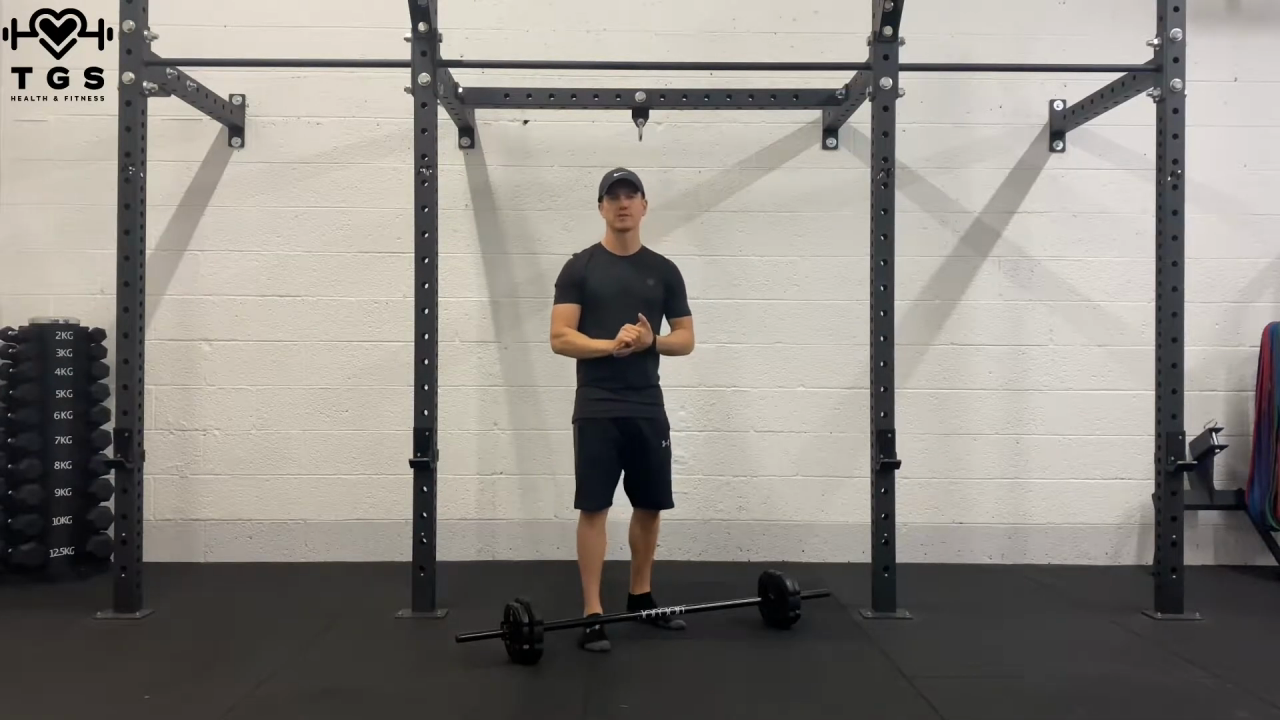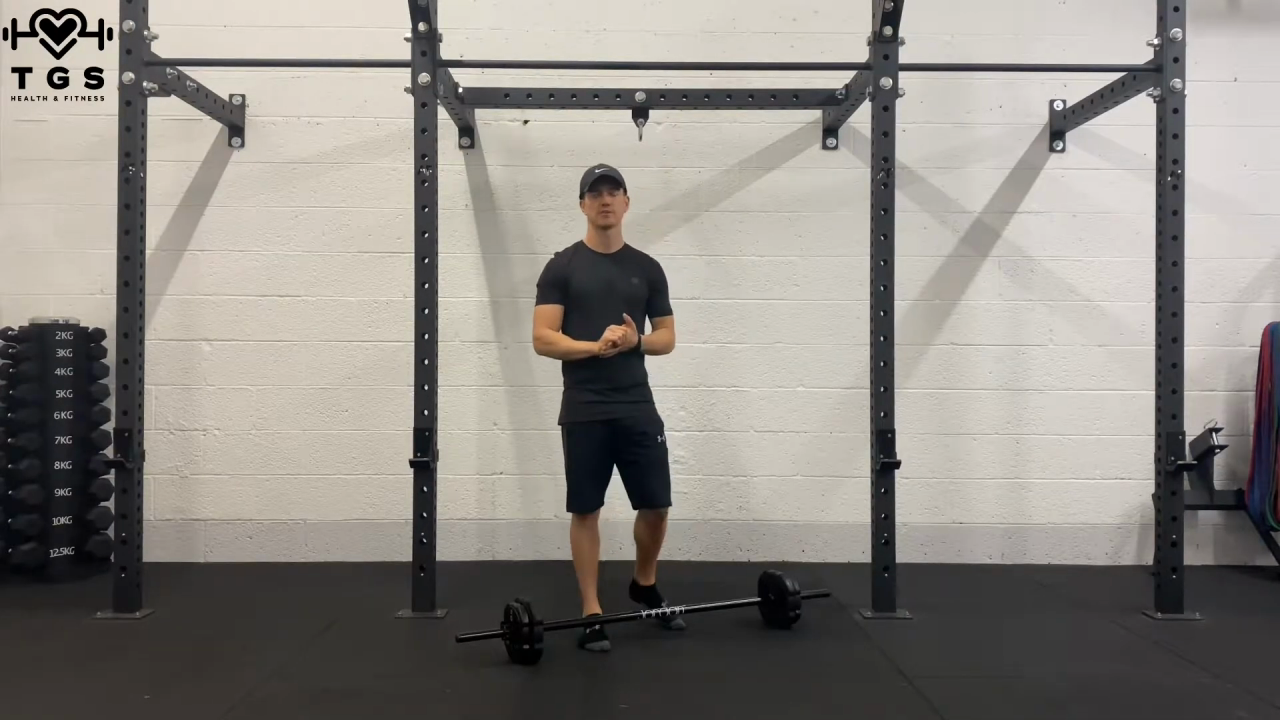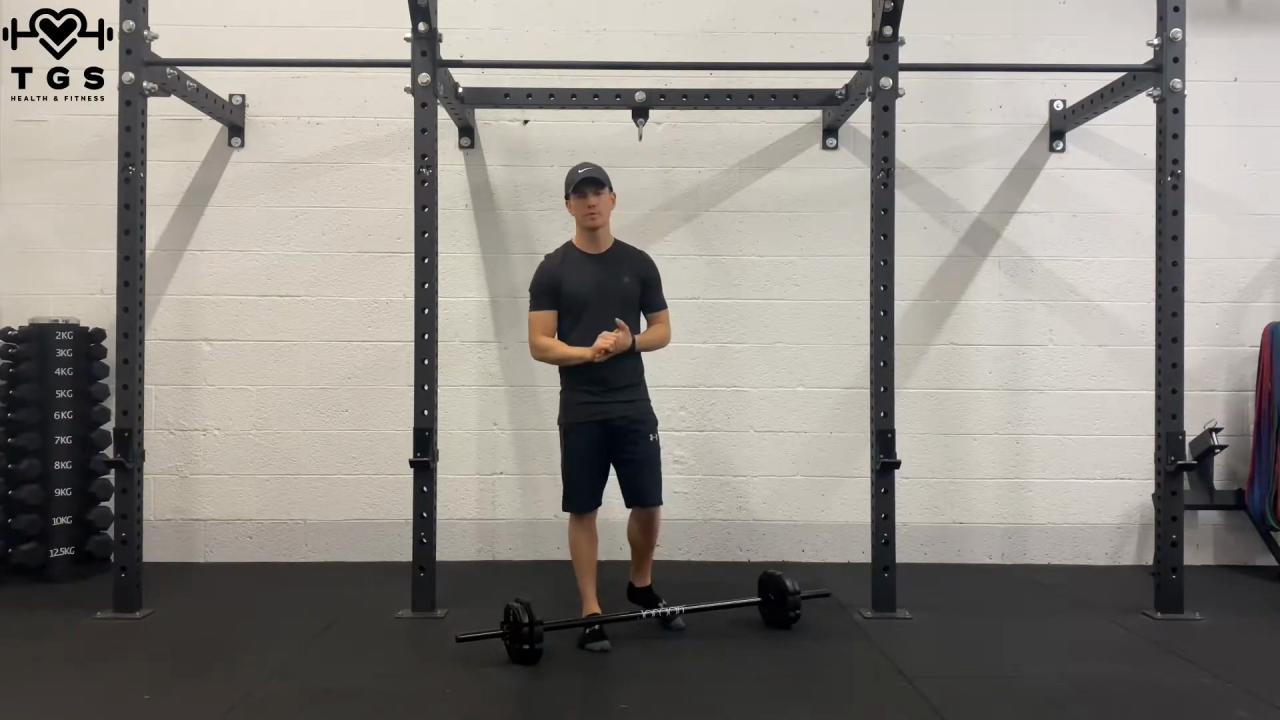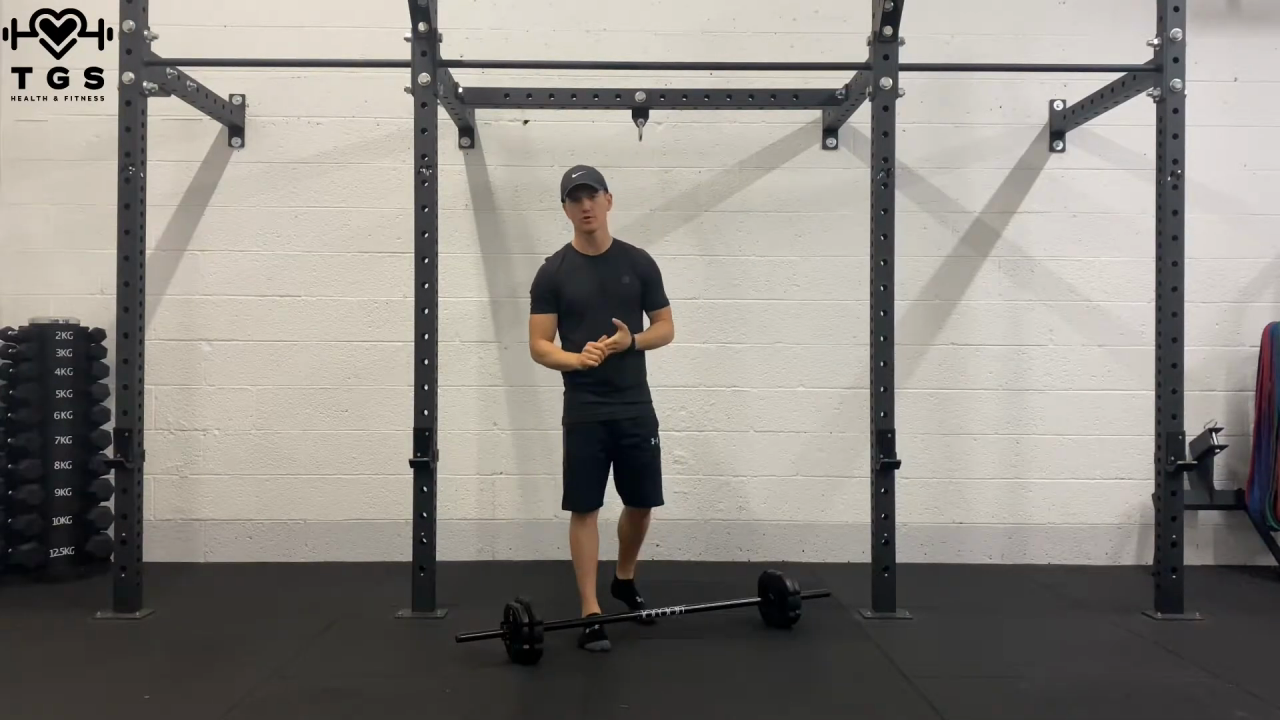
dt=0.3s
person 1, frame 1
left shoulder: (663, 270)
right shoulder: (580, 267)
left elbow: (685, 339)
right elbow: (560, 337)
left wrist: (650, 340)
right wrist: (610, 345)
left hip: (647, 406)
right hip: (597, 407)
left knee: (650, 506)
right knee: (593, 508)
left ankle: (641, 595)
right ankle: (593, 612)
person 1, frame 2
left shoulder: (647, 268)
right shoulder: (562, 266)
left elbow: (667, 338)
right elbow: (543, 338)
left wrist: (635, 339)
right wrist: (596, 346)
left hip: (637, 406)
right hip: (584, 410)
left knee: (656, 505)
right knee: (585, 510)
left ankle: (645, 584)
right ankle: (591, 613)
person 1, frame 3
left shoulder: (638, 263)
right shoulder: (553, 269)
left elbow: (662, 330)
right elbow: (538, 344)
left wrist: (628, 342)
right wrist: (588, 352)
left hip: (633, 405)
right hip: (581, 411)
left knee: (648, 505)
right knee: (583, 511)
left ankle: (641, 586)
right ankle: (591, 612)
person 1, frame 4
left shoulder: (639, 262)
right shoulder: (553, 272)
left elbow: (665, 327)
right elbow: (538, 344)
left wrist: (631, 340)
right wrist: (577, 359)
left hip: (636, 406)
right hip: (585, 410)
left knee: (641, 503)
right knee: (584, 508)
left ankle: (625, 581)
right ankle: (591, 612)
